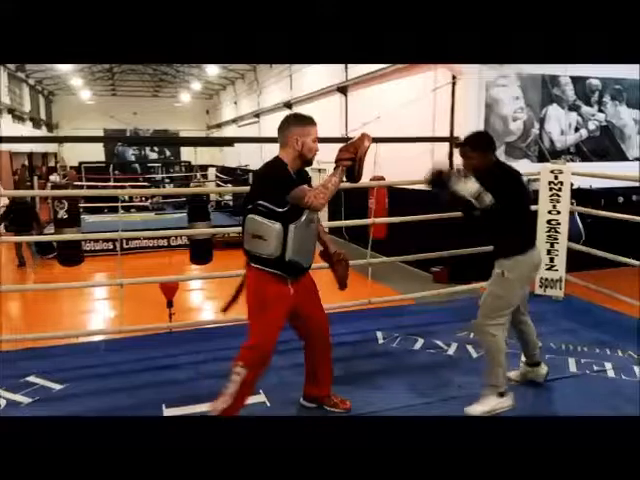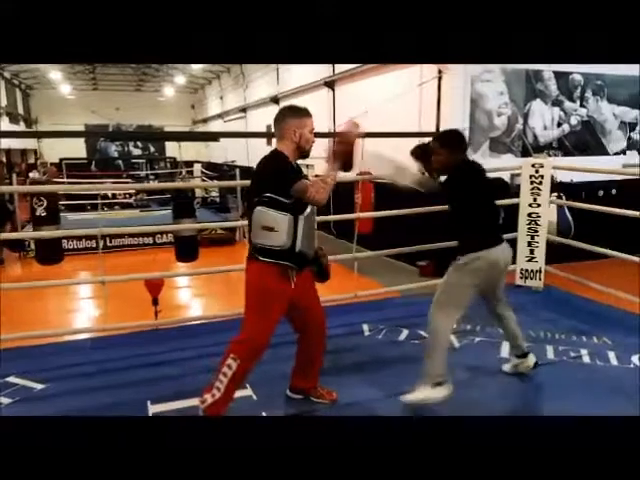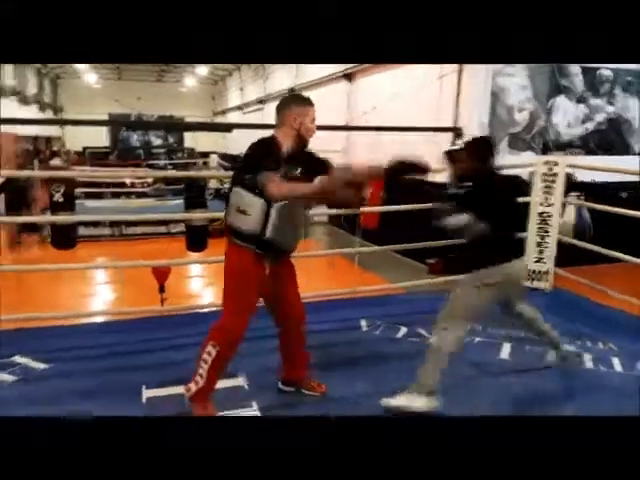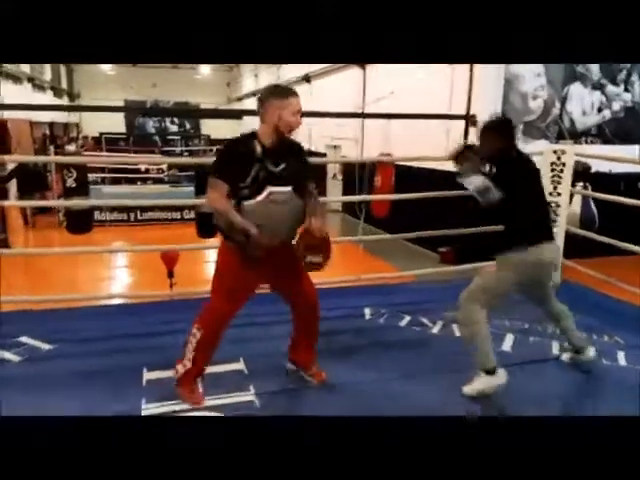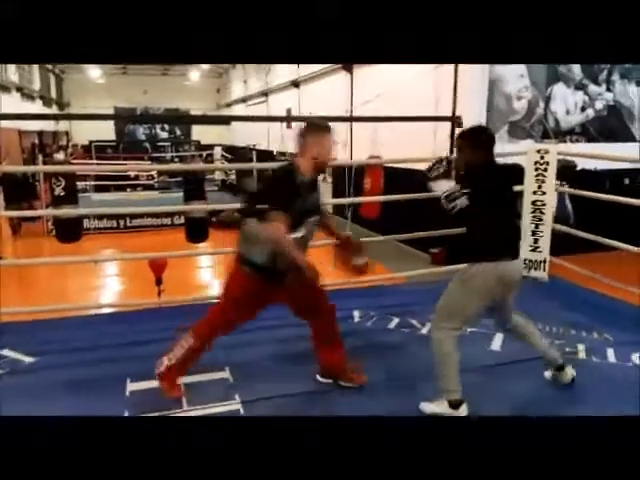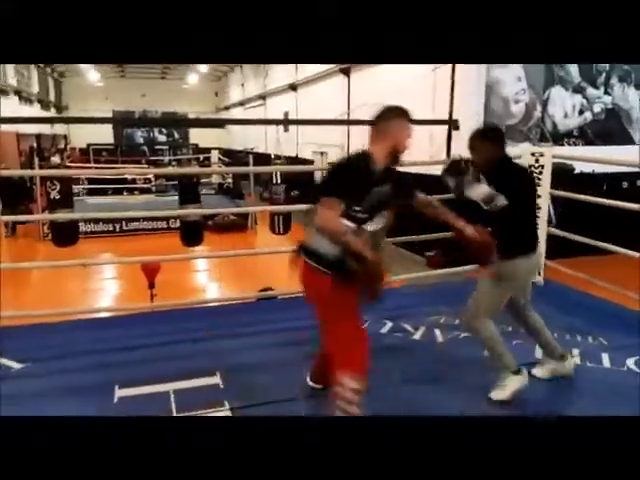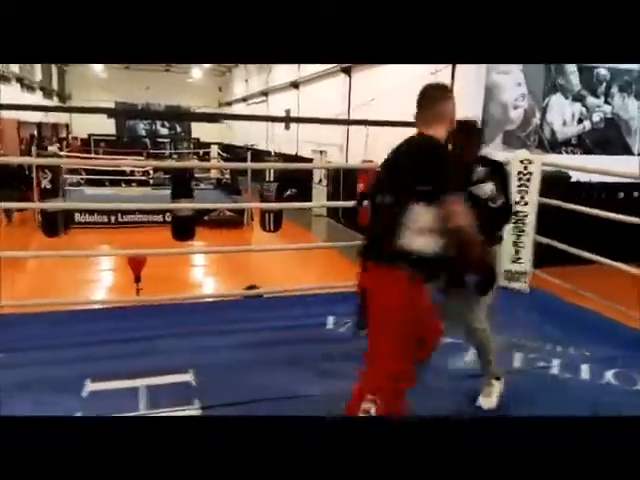
dt=0.3s
person 1, frame 1
left shoulder: (300, 175)
right shoulder: (271, 174)
right elbow: (316, 201)
left wrist: (330, 249)
right wrist: (342, 167)
left hip: (298, 275)
right hip: (268, 277)
left knee: (319, 334)
right knee: (260, 346)
left ankle: (318, 393)
right ankle: (223, 408)
person 1, frame 2
left shoulder: (290, 166)
right shoulder: (274, 166)
right elbow: (317, 196)
left wrist: (312, 251)
right wrist: (335, 163)
left hip: (295, 267)
right hip: (268, 269)
left knee: (314, 327)
right knee: (254, 339)
left ankle: (304, 385)
right ankle: (212, 404)
person 1, frame 3
left shoulder: (302, 158)
right shoulder: (262, 150)
left elbow: (337, 177)
right elbow: (275, 191)
right wrist: (325, 186)
left hip: (277, 256)
right hip: (248, 254)
left knee: (293, 317)
right knee: (232, 325)
left ankle: (294, 377)
right ankle: (199, 393)
person 1, frame 4
left shoulder: (294, 152)
right shoulder: (237, 150)
left elbow: (309, 191)
right elbow: (214, 198)
left wrist: (315, 218)
right wrist: (248, 229)
left hip: (280, 248)
right hip: (241, 249)
left knee: (307, 301)
right knee: (218, 313)
left ankle: (302, 360)
right ankle: (187, 375)
person 1, frame 5
left shoulder: (310, 182)
right shoulder: (281, 182)
left elbow: (316, 213)
right elbow: (275, 231)
left wrist: (339, 236)
right wrist: (303, 264)
left hip: (287, 269)
right hip: (256, 271)
left knee: (323, 312)
right knee: (216, 324)
left ankle: (334, 368)
right ankle: (169, 370)
person 1, frame 6
left shoulder: (390, 176)
right shoulder: (350, 171)
left elbow: (423, 202)
right elbow: (325, 219)
left wrist: (462, 227)
right wrist: (360, 249)
left hip: (345, 268)
right hip: (323, 269)
left knee: (340, 333)
right knee: (350, 344)
left ankle: (321, 376)
person 1, frame 7
left shoulder: (405, 152)
right shoulder: (436, 156)
left elbow: (379, 203)
right elbow: (458, 219)
right wrist: (475, 249)
left hip: (386, 263)
right hip: (397, 270)
left knee: (427, 334)
right knee: (388, 366)
person 2, frame 1
left shoulder: (507, 177)
right shoulder: (492, 177)
left elbow: (492, 209)
right elbow: (480, 215)
left wrist: (465, 183)
right wrist: (454, 185)
left hip: (516, 258)
right hip: (519, 255)
left knee: (488, 322)
right knee: (517, 314)
left ankle: (497, 394)
right ankle: (534, 365)
person 2, frame 2
left shoulder: (465, 174)
right shoulder: (471, 174)
right wrist: (429, 169)
left hip: (477, 255)
right hip: (498, 250)
left knee: (442, 312)
right knee: (497, 305)
left ankle: (436, 382)
right ankle: (523, 357)
person 2, frame 3
left shoulder: (487, 189)
right shoulder: (502, 185)
left elbow: (478, 229)
left wrist: (449, 214)
right wrist: (458, 179)
left hip: (491, 270)
right hip: (513, 265)
left knee: (449, 325)
right knee: (515, 306)
left ankle: (424, 393)
right ankle: (558, 345)
person 2, frame 4
left shoulder: (510, 167)
right shoulder: (519, 163)
left elbow: (496, 200)
left wrist: (471, 174)
right wrist: (478, 171)
left hip: (524, 252)
right hip: (546, 248)
left knee: (470, 302)
right knee: (547, 301)
left ankle: (490, 372)
right ankle: (581, 349)
person 2, frame 5
left shoulder: (485, 179)
right shoulder: (498, 177)
left elbow: (467, 213)
right wrist: (460, 182)
left hip: (487, 267)
right hip: (510, 264)
left knee: (443, 327)
right knee: (507, 319)
left ankle: (454, 402)
right ankle: (559, 365)
person 2, frame 6
left shoulder: (517, 177)
right shoulder: (495, 174)
left elbow: (509, 216)
left hip: (517, 260)
right hip: (511, 256)
left knee: (474, 315)
right knee: (520, 310)
left ankle: (513, 373)
right ankle: (559, 358)
person 2, frame 7
left shoulder: (493, 170)
left elbow: (503, 216)
left wrist: (488, 191)
left knee: (474, 320)
right knee: (447, 310)
left ankle: (492, 378)
